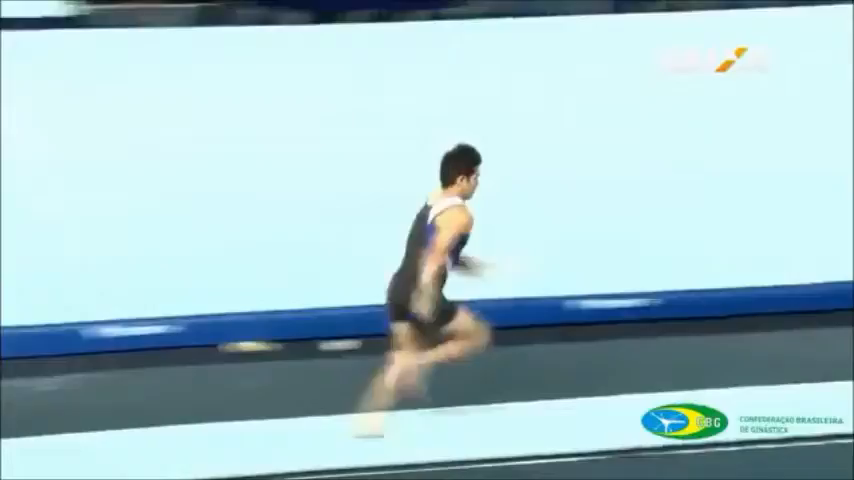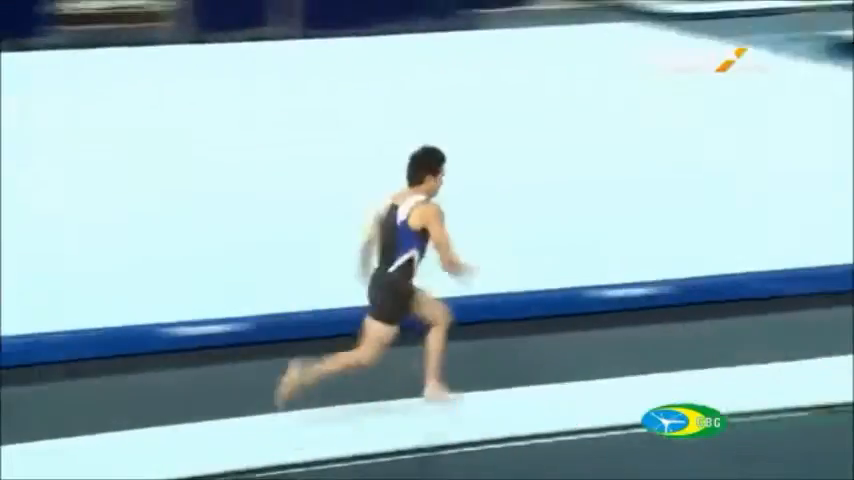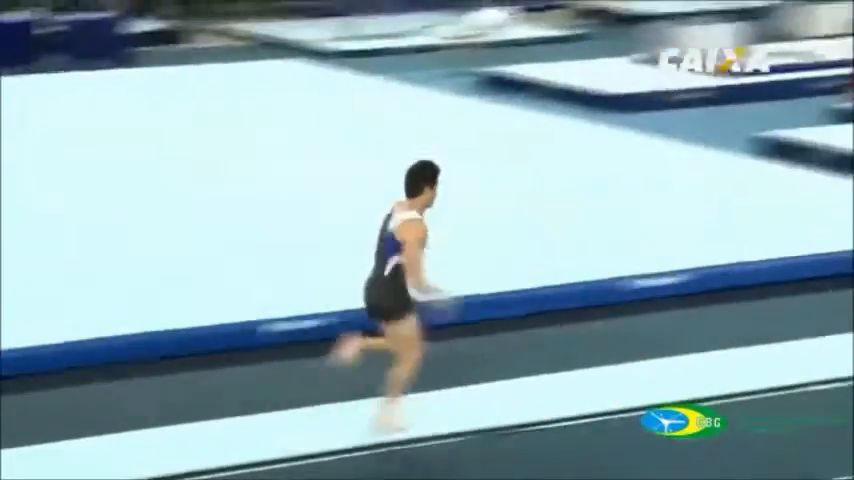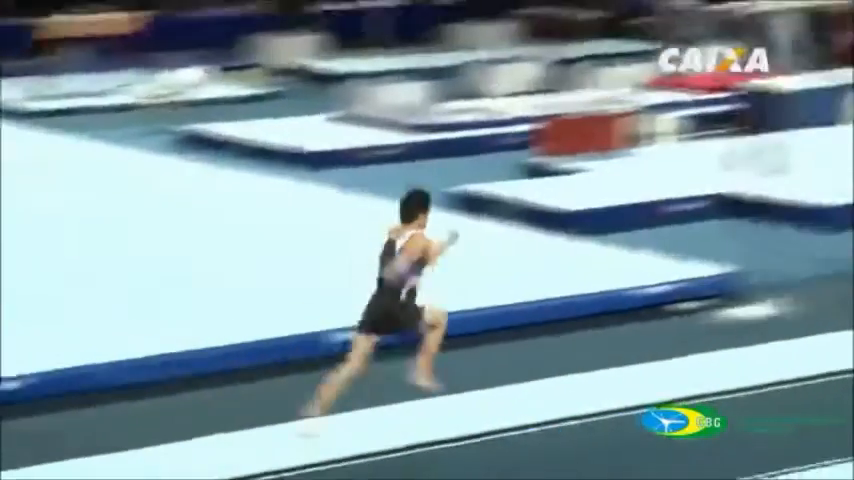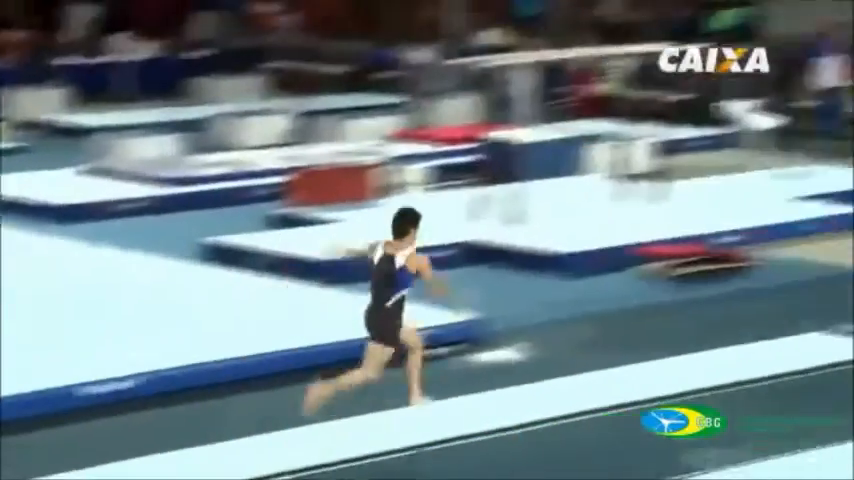
dt=0.3s
person 1, frame 1
left shoulder: (432, 204)
right shoulder: (459, 216)
right elbow: (434, 253)
left wrist: (467, 263)
right wrist: (424, 297)
left hip: (398, 288)
right hip: (419, 295)
left knee: (404, 354)
right knee: (478, 338)
left ankle: (370, 419)
right ankle: (413, 364)
person 1, frame 2
left shoulder: (393, 202)
right shoulder: (430, 211)
left elbow: (372, 239)
right elbow: (447, 260)
left wrist: (367, 272)
right wrist: (460, 268)
left hip: (383, 283)
right hip: (395, 289)
left knee: (441, 317)
right knee: (367, 356)
left ankle: (433, 385)
right ankle: (303, 373)
person 1, frame 3
left shoulder: (395, 212)
right shoulder: (415, 227)
right elbow: (415, 279)
right wrist: (432, 292)
left hip: (377, 286)
right hip: (390, 293)
left knee: (401, 345)
right knee: (414, 353)
left ankle: (356, 345)
right ankle: (388, 412)
person 1, frame 4
left shoulder: (391, 235)
right shoulder: (419, 242)
right elbow: (400, 263)
left wrist: (441, 246)
left hip: (376, 307)
right hip: (401, 310)
left knee: (352, 366)
right knee: (440, 319)
left ankle: (313, 415)
right ankle: (422, 373)
person 1, frame 5
left shoulder: (380, 248)
right shoulder: (417, 260)
left elbow: (358, 252)
right elbow: (434, 284)
left wrist: (345, 251)
right wrist: (442, 290)
left hip: (373, 313)
right hip: (387, 320)
left knee: (416, 344)
right knee: (369, 373)
left ankle: (415, 395)
right ankle: (322, 391)
